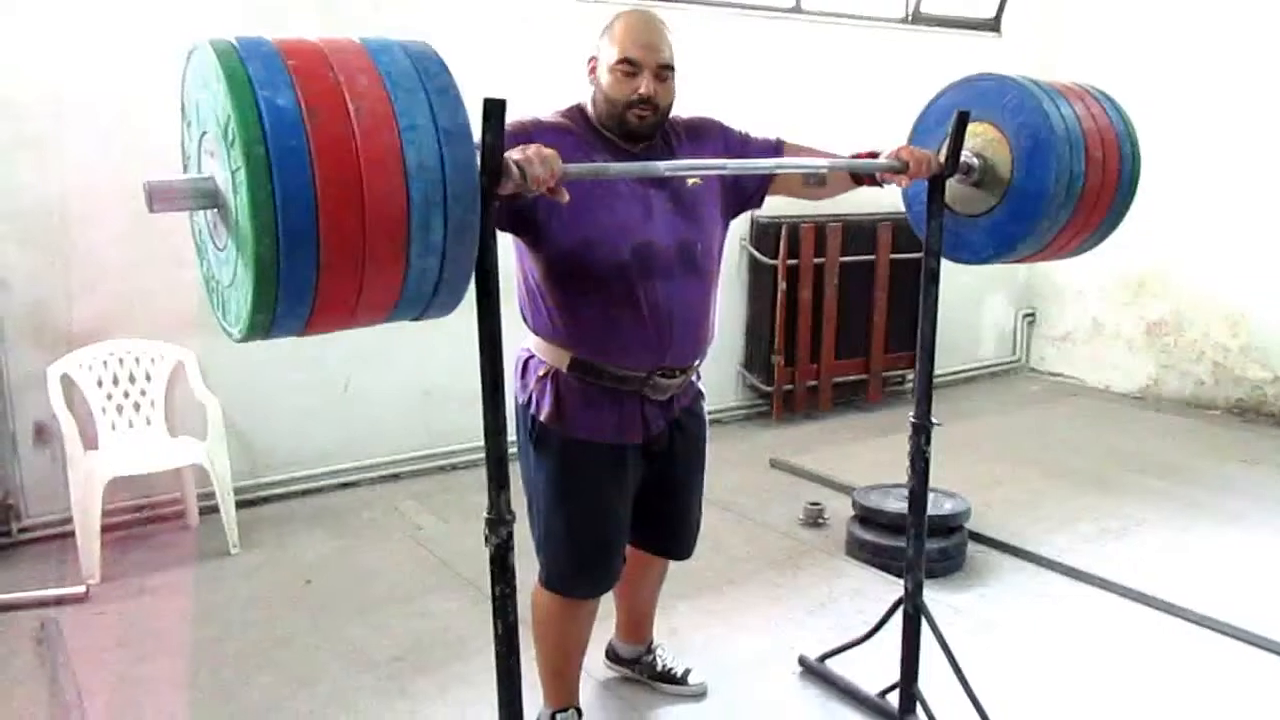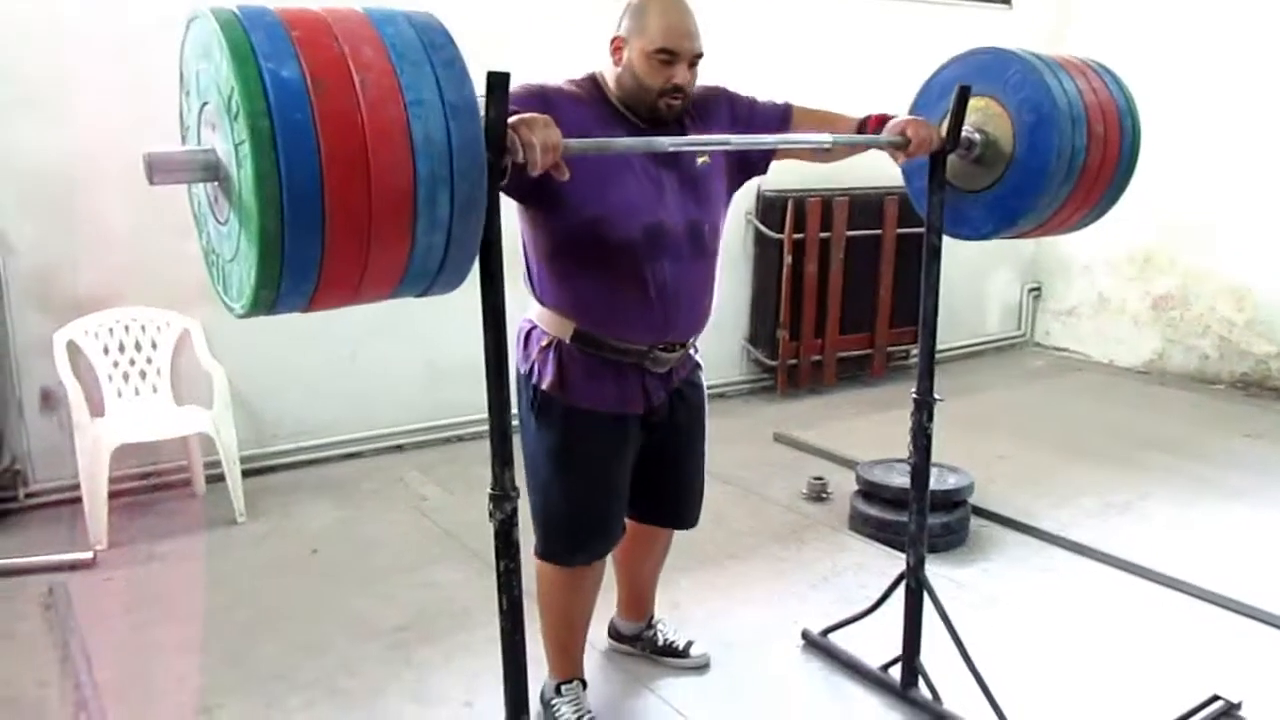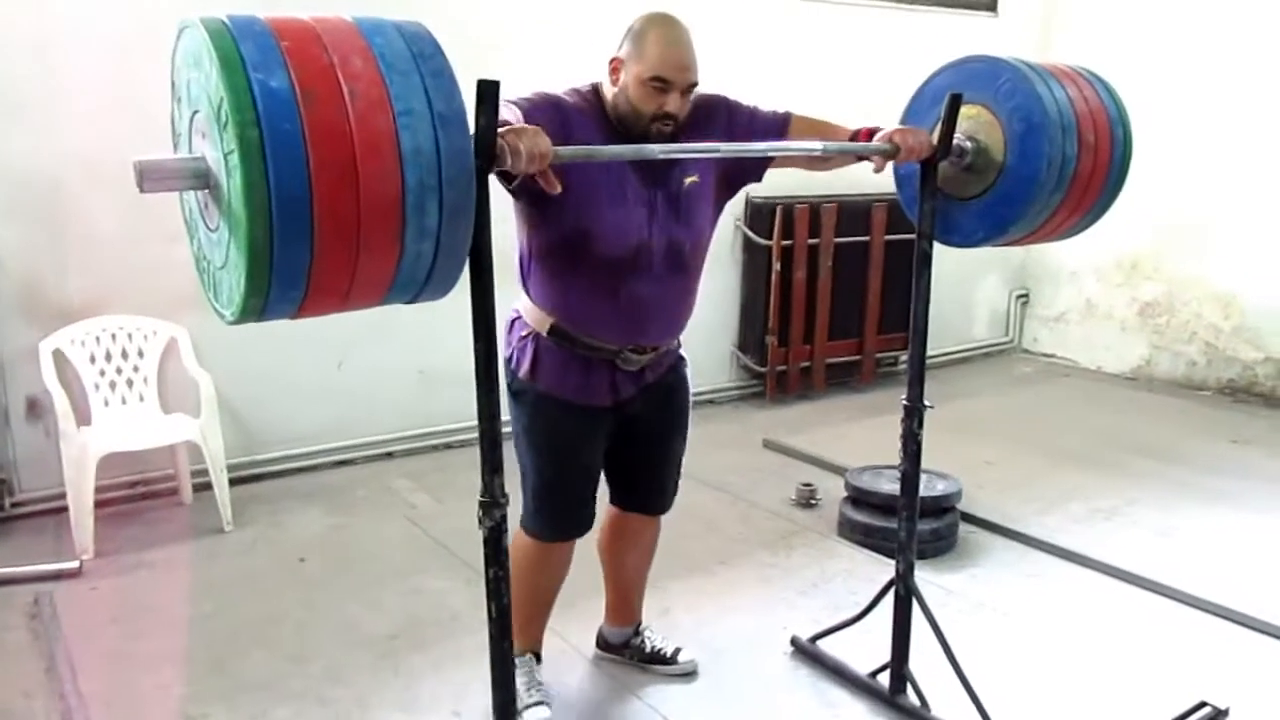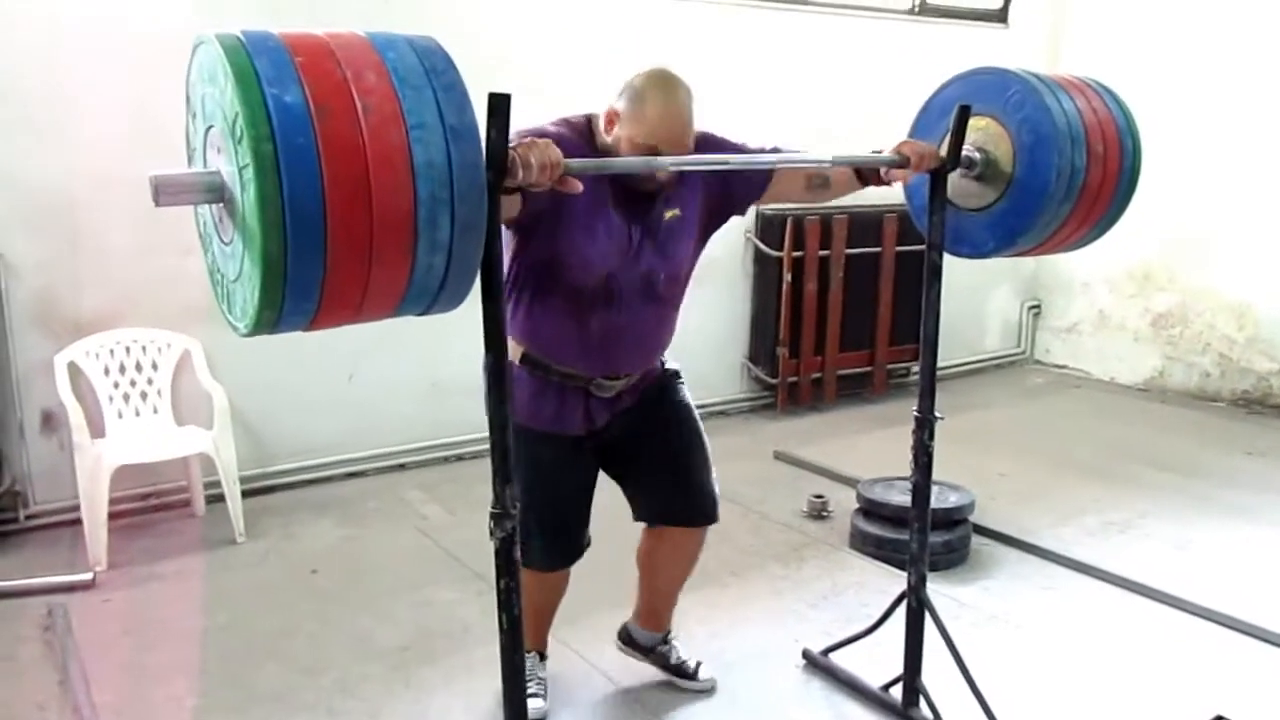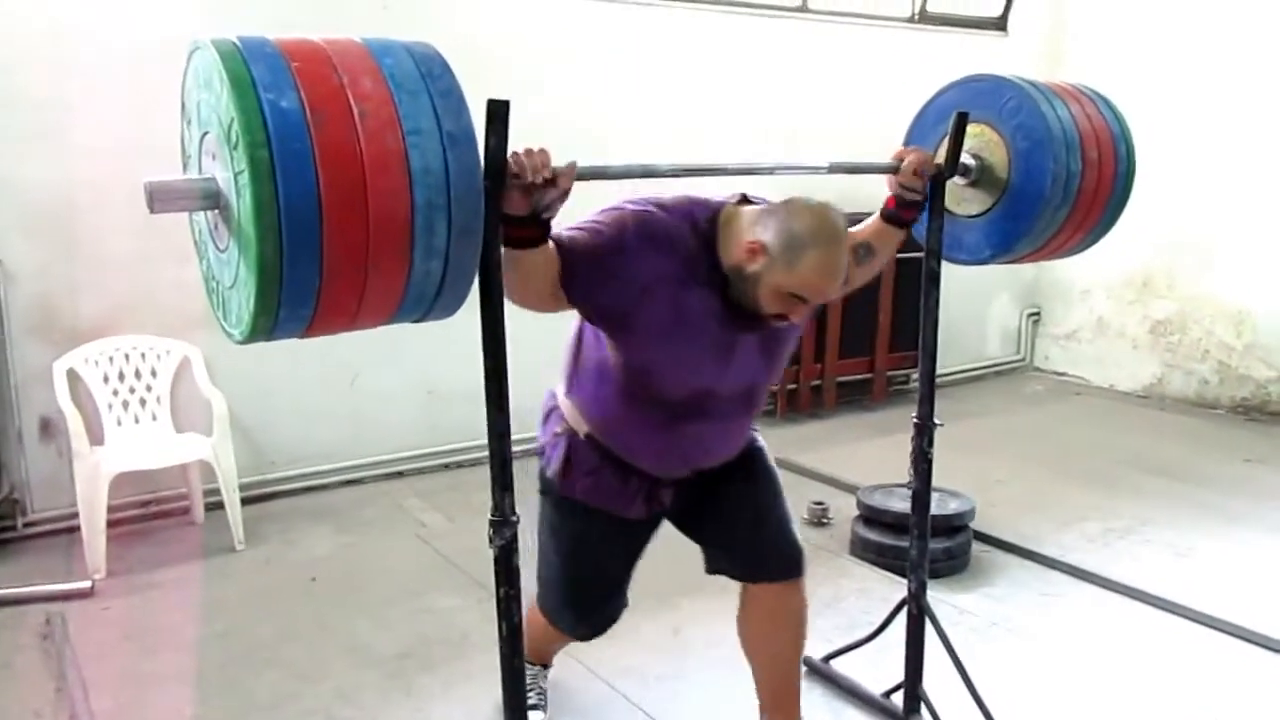
dt=0.4s
person 1, frame 1
left shoulder: (706, 146)
right shoulder: (544, 147)
left elbow: (800, 170)
left wrist: (875, 167)
right wrist: (507, 172)
left hip: (676, 400)
right hip: (579, 407)
left knee: (657, 543)
right knee: (576, 571)
left ankle: (633, 648)
person 1, frame 2
left shoulder: (716, 117)
right shoulder: (554, 114)
left elbow: (807, 131)
left wrist: (881, 127)
right wrist: (509, 137)
left hip: (673, 371)
right hip: (579, 375)
left knee: (660, 514)
right knee: (576, 539)
left ankle: (635, 624)
person 1, frame 3
left shoulder: (715, 127)
right shoulder: (559, 122)
left elbow: (802, 137)
right elbow: (498, 130)
left wrist: (873, 139)
right wrist: (508, 140)
left hip: (655, 364)
right hip: (561, 365)
left knee: (642, 504)
right knee: (554, 521)
left ankle: (622, 631)
person 1, frame 4
left shoulder: (700, 165)
right shoulder: (549, 157)
left elbow: (796, 176)
left wrist: (877, 167)
right wrist: (510, 173)
left hip: (642, 384)
right hip: (544, 391)
left knee: (688, 512)
right knee: (546, 546)
left ankle: (649, 632)
right ankle: (528, 658)
person 1, frame 5
left shoulder: (789, 255)
right shoulder: (642, 243)
left elbow: (860, 257)
right elbow: (535, 286)
left wrist: (902, 207)
right wrist: (521, 219)
right hip: (599, 460)
left knee: (777, 571)
right knee: (578, 609)
right ankle: (530, 666)
